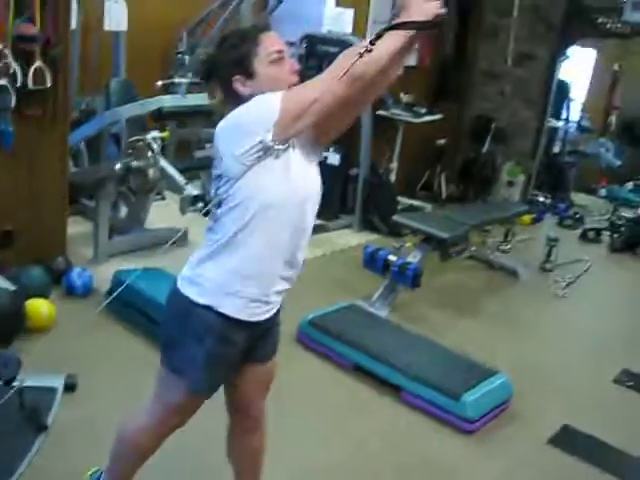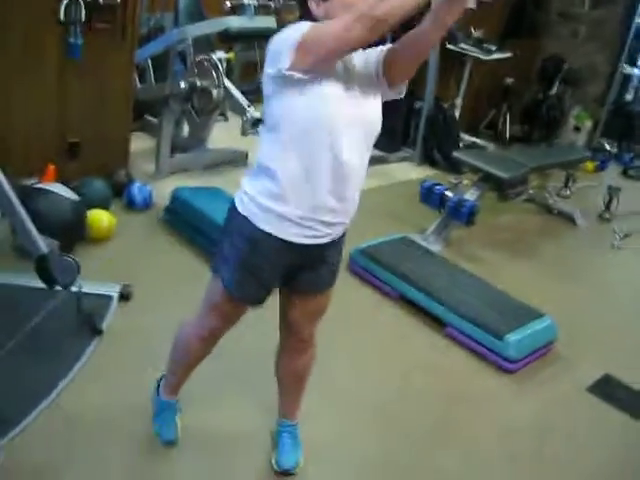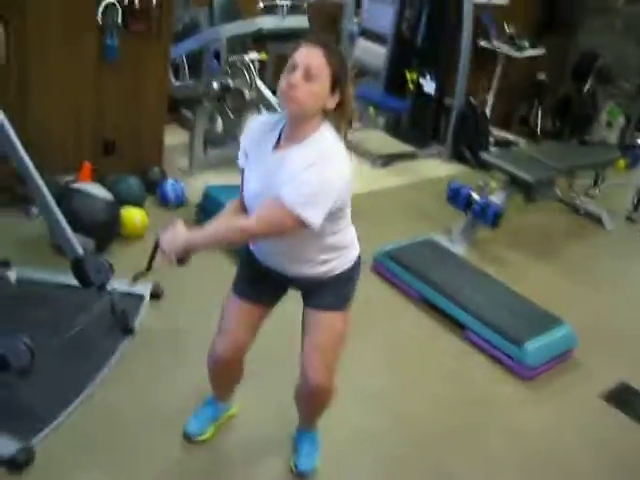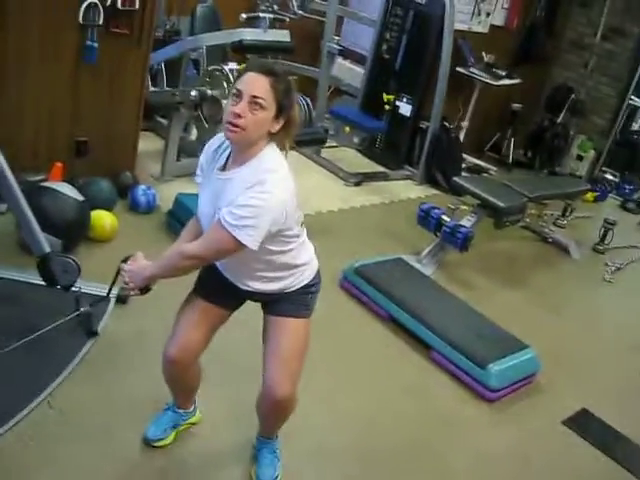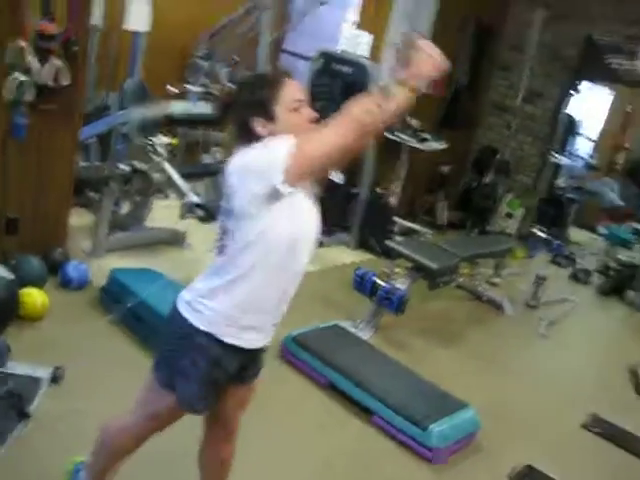
dt=1s
person 1, frame 1
left shoulder: (300, 131)
right shoulder: (244, 123)
left elbow: (361, 90)
right elbow: (343, 78)
left hip: (260, 311)
right hip: (209, 308)
left knee: (249, 416)
right knee: (168, 415)
person 1, frame 2
left shoulder: (372, 67)
right shoulder: (291, 44)
left elbow: (420, 39)
left hip: (325, 236)
right hip: (264, 225)
left knee: (300, 336)
right knee: (212, 321)
left ankle: (287, 424)
right ankle: (166, 392)
person 1, frame 3
left shoulder: (327, 166)
right shoulder: (260, 129)
left elbow: (253, 227)
right elbow: (244, 203)
left wrist: (188, 240)
right wrist: (193, 235)
left hip: (327, 272)
right hip: (267, 258)
left knee: (316, 379)
right knee: (225, 352)
left ankle: (307, 430)
right ankle: (220, 402)
person 1, frame 4
left shoulder: (268, 190)
right shoulder: (217, 148)
left elbow: (198, 253)
right elbow: (201, 222)
left wrist: (147, 272)
right wrist: (154, 265)
left hip: (288, 284)
right hip: (229, 269)
left knee: (279, 392)
right knee: (176, 355)
left ankle: (267, 440)
right ankle: (184, 409)
person 1, frame 5
left shoulder: (298, 165)
right shoulder: (256, 164)
left elbow: (357, 130)
right elbow: (352, 124)
left wrist: (409, 81)
right wrist: (410, 79)
left hip: (248, 338)
right hip: (208, 331)
left knee: (224, 431)
right knee: (147, 421)
